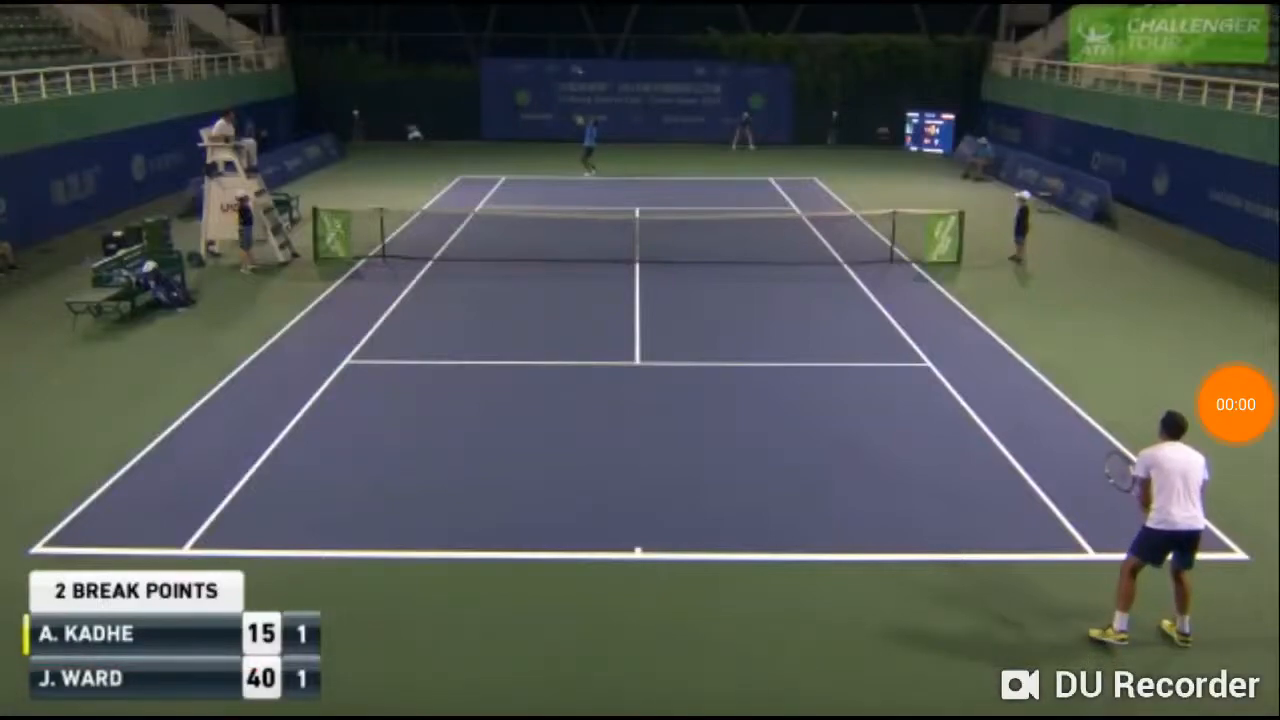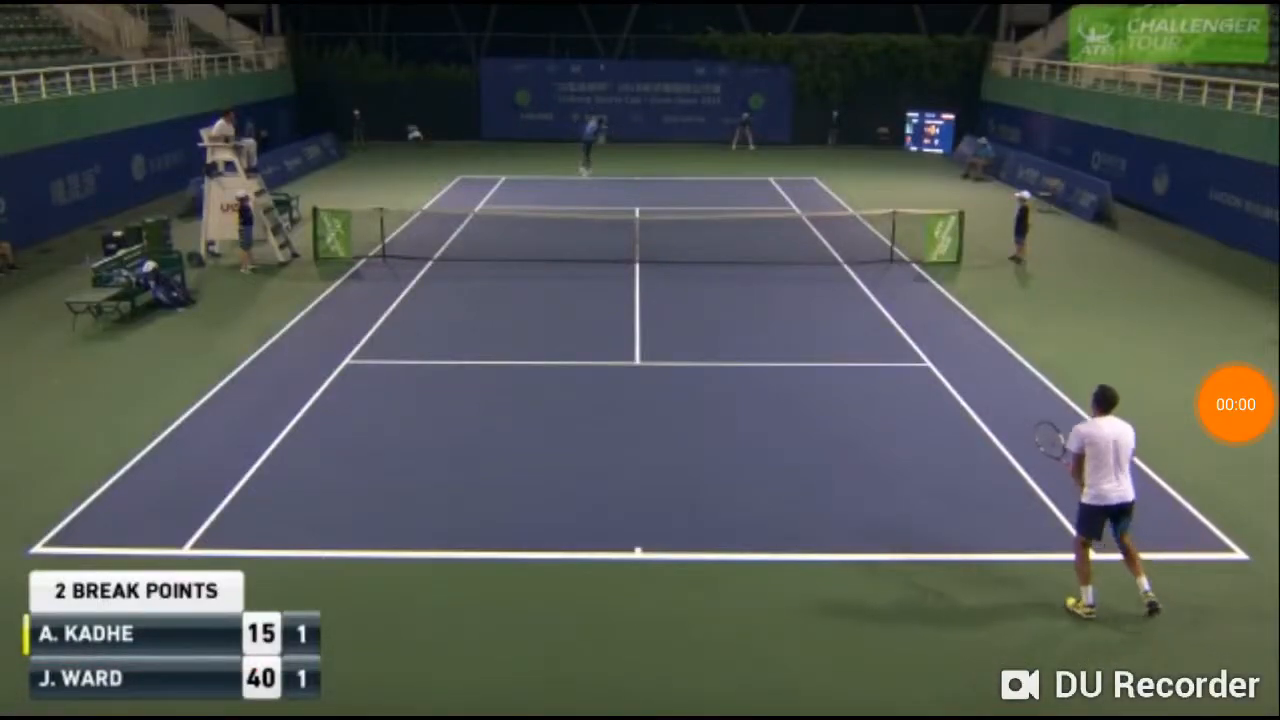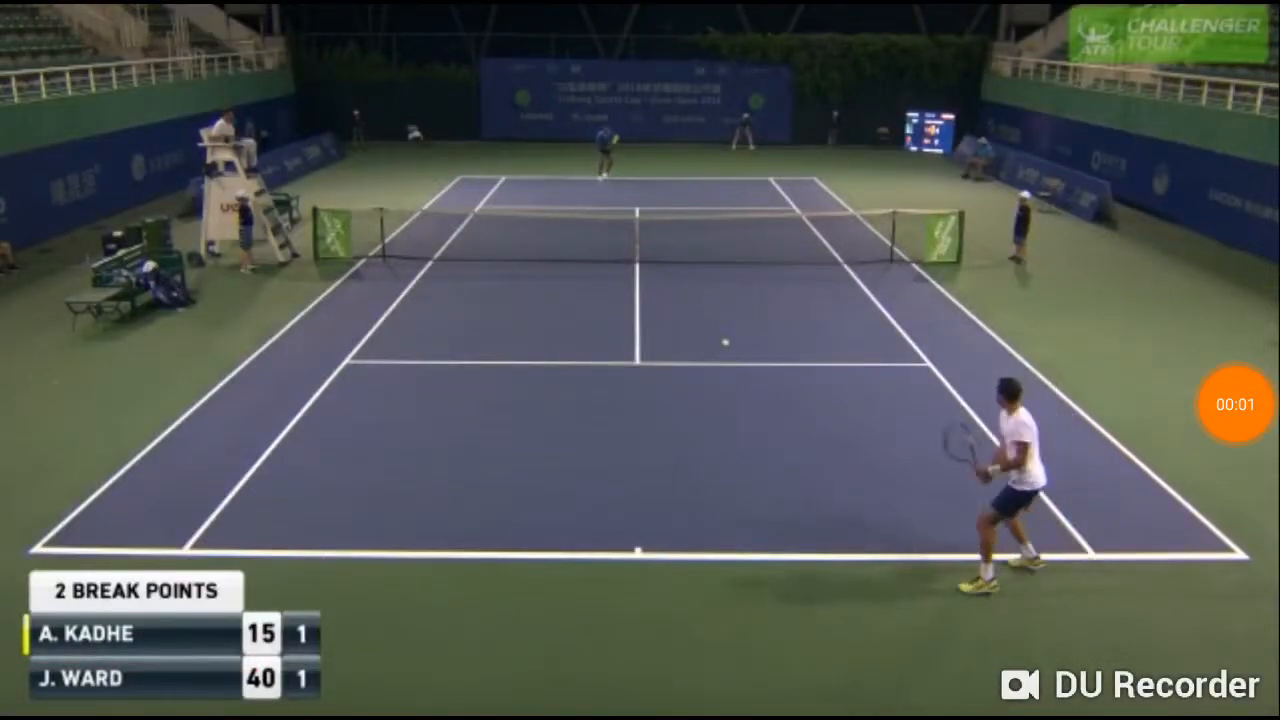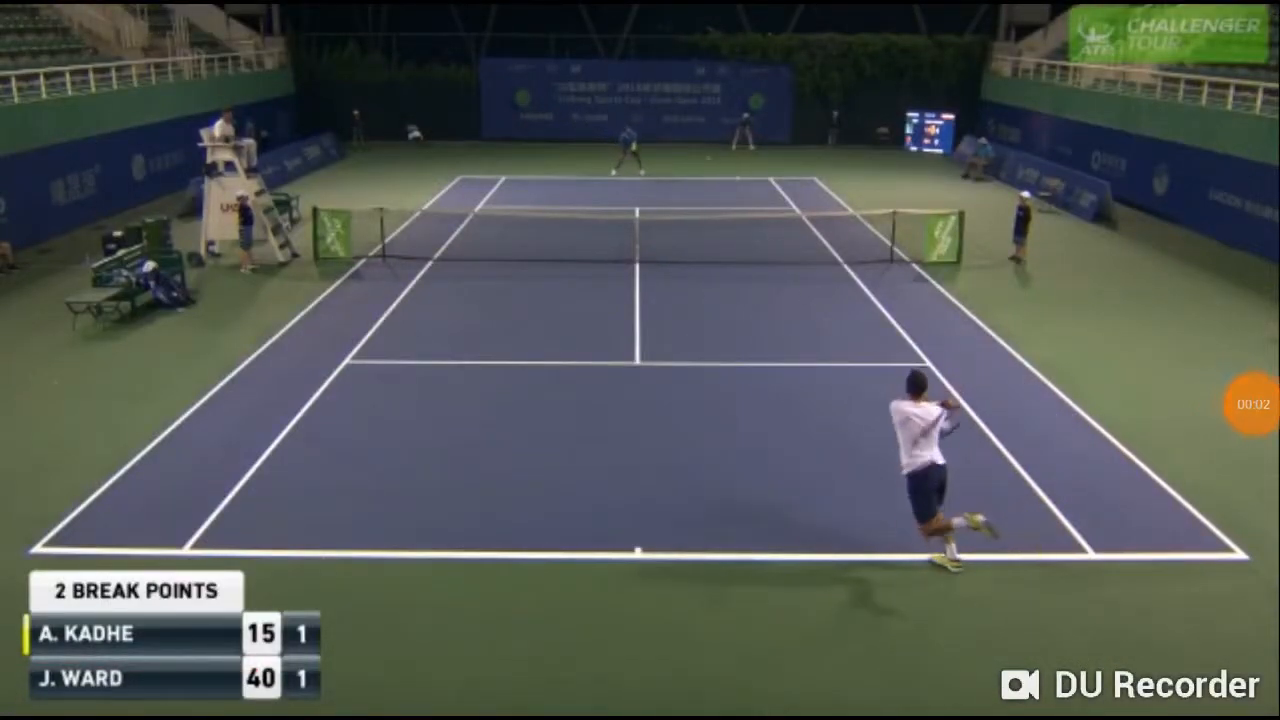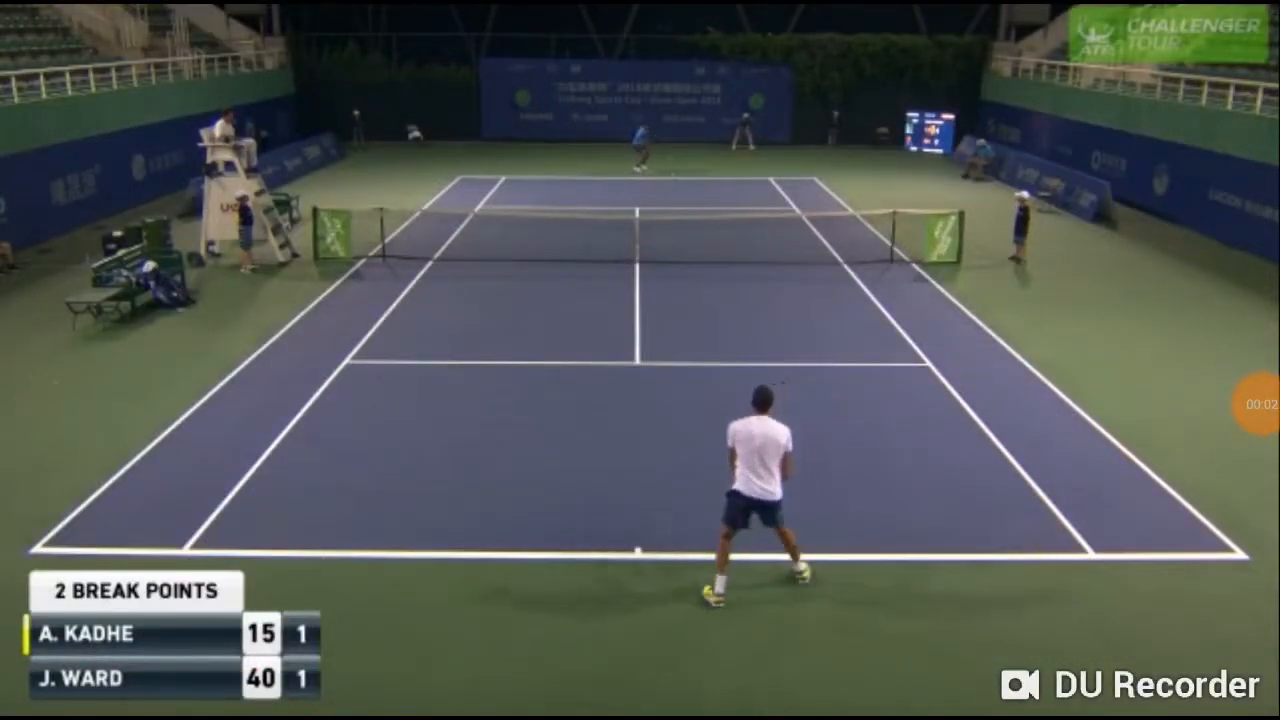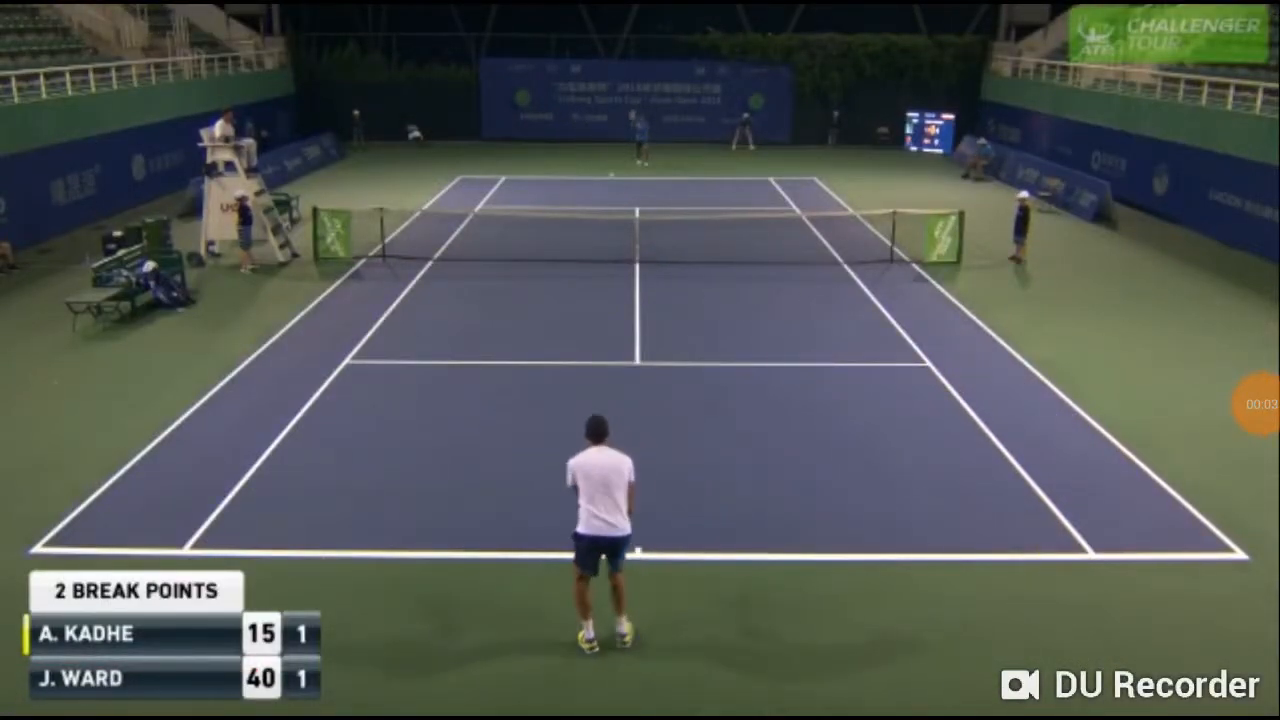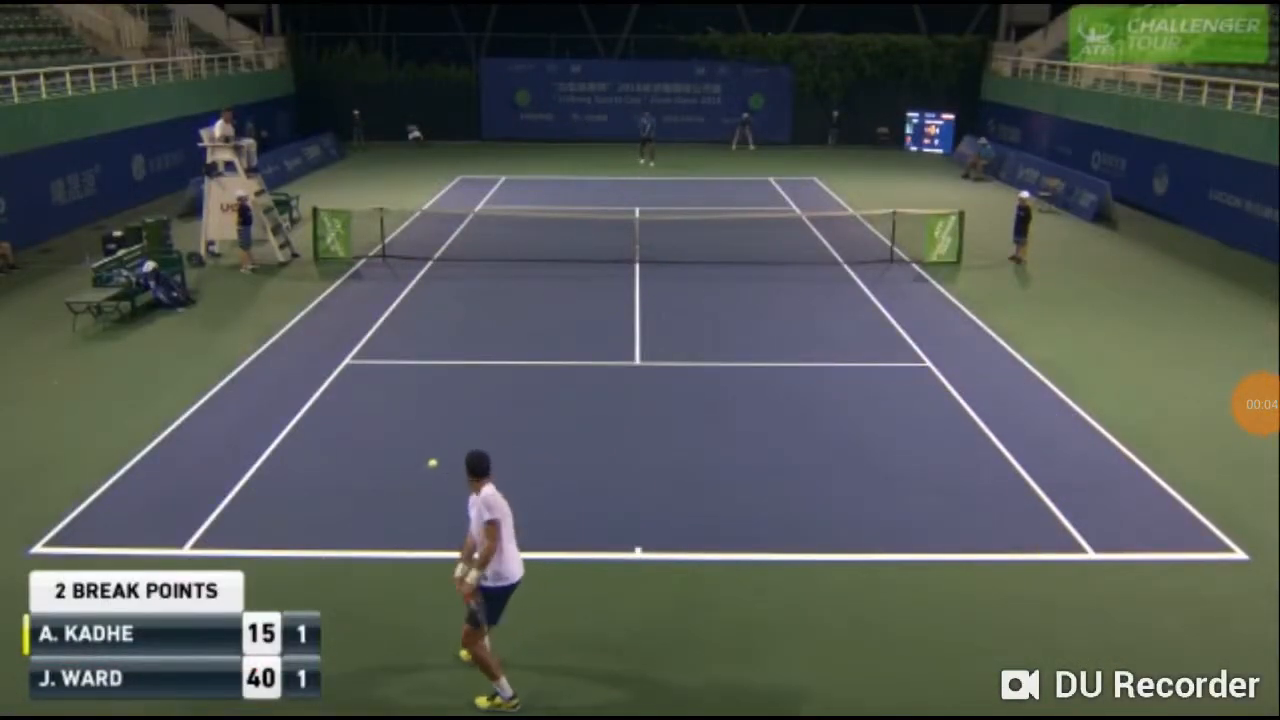
dt=0.7s
person 1, frame 1
left shoulder: (1148, 455)
right shoulder: (1198, 458)
left elbow: (1143, 500)
right elbow: (1195, 495)
left hip: (1162, 525)
right hip: (1194, 526)
left knee: (1129, 569)
right knee: (1179, 572)
left ankle: (1119, 630)
right ankle: (1182, 630)
person 1, frame 2
left shoulder: (1081, 431)
right shoulder: (1127, 430)
left elbow: (1075, 471)
right elbow: (1126, 464)
left wrist: (1083, 483)
left hip: (1095, 499)
right hip: (1125, 496)
left knee: (1081, 546)
right knee: (1125, 542)
left ankle: (1086, 603)
right ankle: (1146, 593)
person 1, frame 3
left shoulder: (1020, 422)
right shoulder: (1011, 417)
left elbow: (1020, 460)
right elbow: (1004, 449)
left wrist: (993, 469)
right wrist: (993, 469)
left hip: (1025, 483)
right hip: (1032, 480)
left knee: (985, 522)
right knee: (1008, 515)
left ankle: (987, 579)
right ankle: (1031, 557)
person 1, frame 4
left shoulder: (896, 408)
right shoulder: (937, 412)
left wrist: (941, 406)
left hip: (918, 472)
right hip: (938, 467)
left knee: (929, 527)
right knee: (933, 513)
left ankle: (971, 521)
right ankle: (952, 556)
person 1, frame 5
left shoulder: (736, 427)
right shoulder: (783, 431)
left elbow: (733, 463)
right elbow: (786, 472)
left hip: (743, 491)
right hip: (772, 494)
left knee: (726, 537)
right knee: (781, 528)
left ankle: (718, 591)
right ankle: (800, 568)
person 1, frame 6
left shoulder: (575, 463)
right shoulder: (625, 461)
right elbow: (629, 502)
left hip: (589, 532)
right hip: (620, 532)
left knee: (582, 579)
right knee: (616, 575)
left ankle: (589, 637)
right ankle: (623, 630)
person 1, frame 7
left shoulder: (486, 499)
right shoulder: (478, 498)
left elbow: (492, 545)
right elbow: (473, 539)
left wrist: (473, 577)
right wrist: (461, 570)
left hip: (499, 579)
right hip: (501, 573)
left knee: (469, 638)
right knee: (470, 596)
left ankle: (507, 697)
right ankle: (483, 650)
